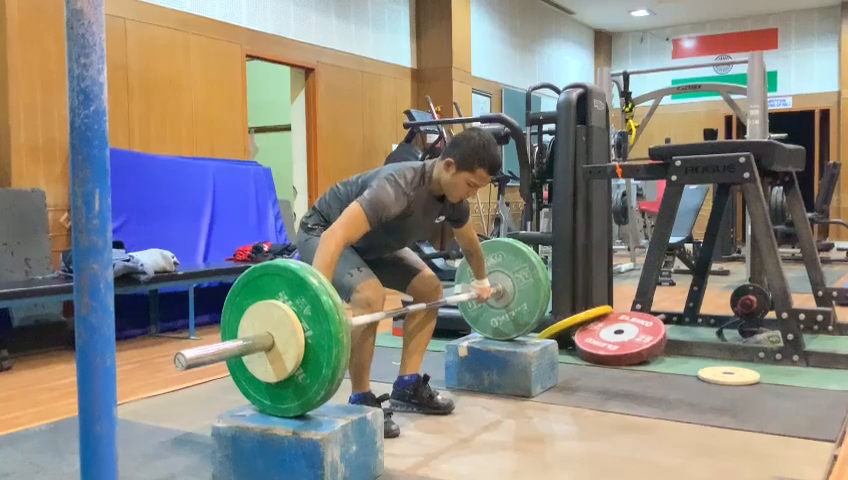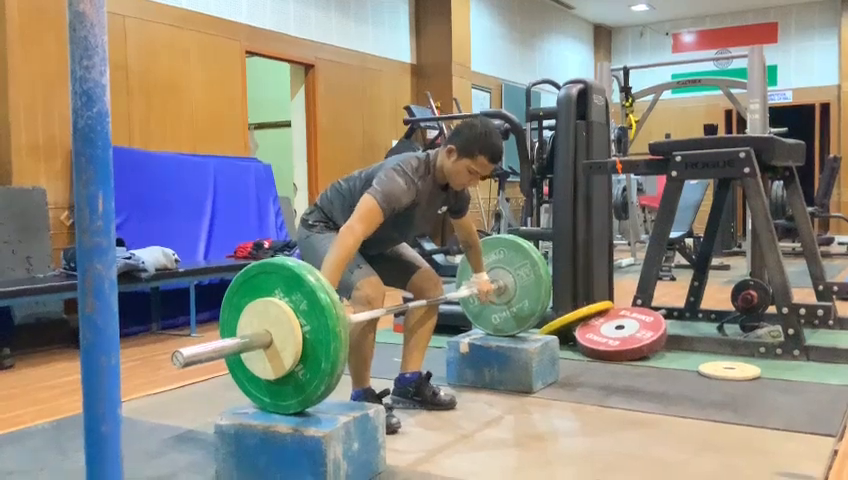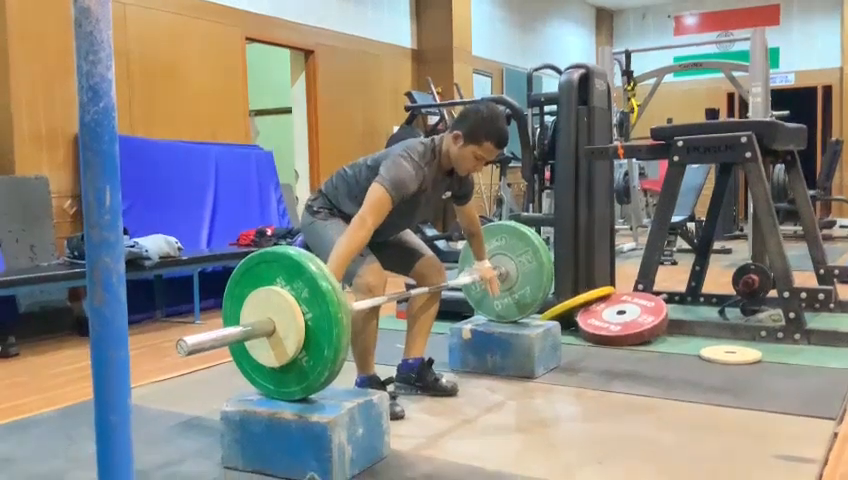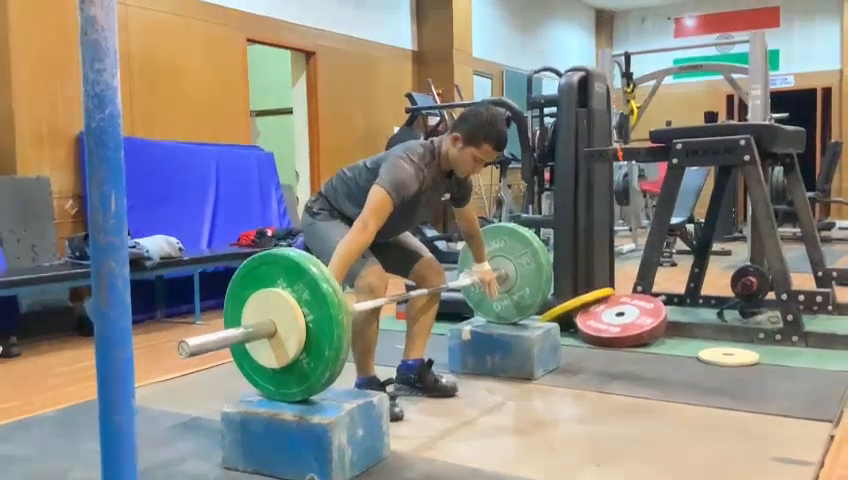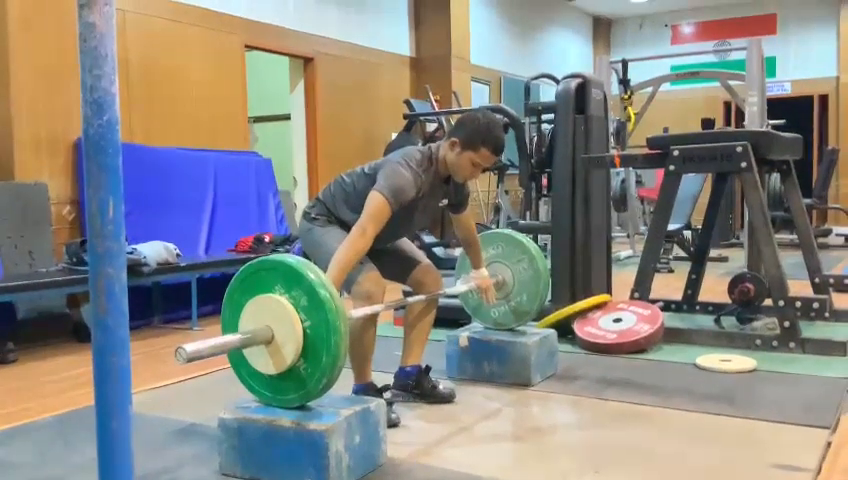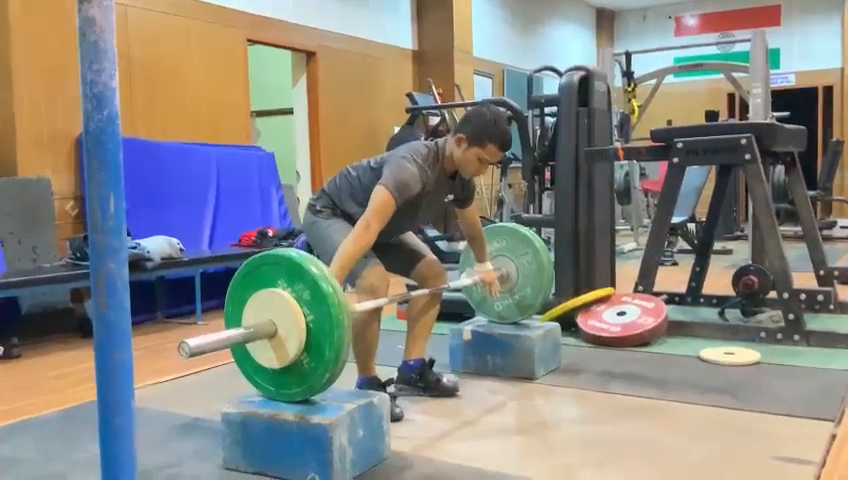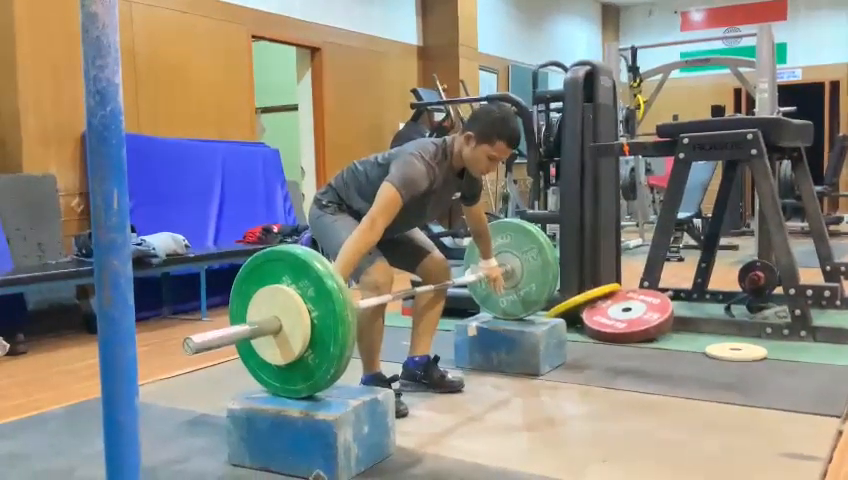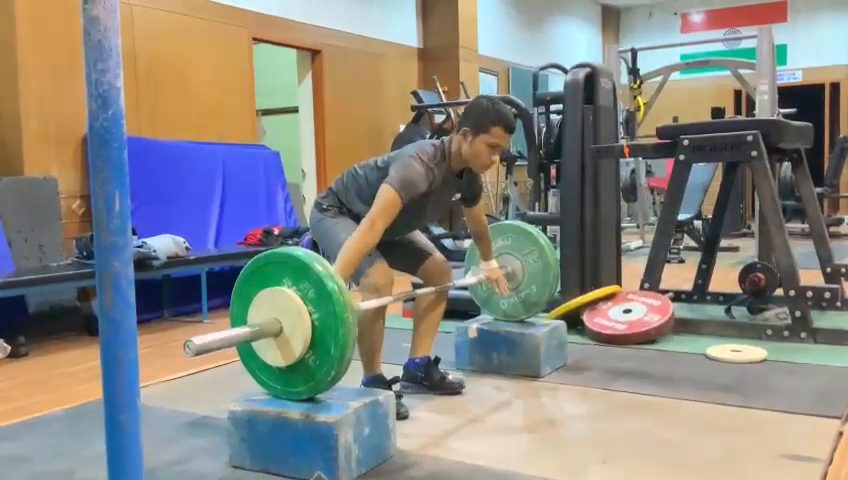
dt=0.4s
person 1, frame 1
left shoulder: (454, 198)
right shoulder: (398, 186)
left elbow: (469, 243)
right elbow: (333, 237)
left wrist: (481, 281)
left hip: (372, 239)
right hip: (321, 232)
left knee: (429, 288)
right knee: (370, 295)
left ankle: (408, 386)
right ankle: (361, 400)
person 1, frame 2
left shoulder: (455, 189)
right shoulder: (403, 177)
left elbow: (468, 235)
right elbow: (351, 233)
left wrist: (480, 277)
left hip: (375, 237)
right hip: (324, 229)
left knee: (430, 286)
right knee: (370, 292)
left ankle: (409, 383)
right ankle: (362, 397)
person 1, frame 3
left shoulder: (459, 175)
right shoulder: (409, 164)
left elbow: (470, 224)
right elbow: (362, 223)
left wrist: (482, 264)
left hip: (380, 222)
right hip: (328, 215)
left knee: (432, 272)
right knee: (371, 280)
left ankle: (412, 369)
right ankle: (367, 384)
person 1, frame 4
left shoulder: (458, 176)
right shoulder: (408, 165)
left elbow: (469, 226)
right elbow: (364, 226)
left wrist: (482, 266)
left hip: (379, 225)
right hip: (328, 216)
left knee: (432, 274)
right knee: (373, 281)
left ankle: (411, 371)
right ankle: (366, 385)
person 1, frame 5
left shoulder: (456, 183)
right shoulder: (406, 171)
left elbow: (467, 232)
right elbow: (362, 232)
left wrist: (479, 272)
left hip: (378, 231)
right hip: (326, 222)
left knee: (429, 280)
right knee: (370, 288)
left ankle: (408, 377)
right ankle: (363, 391)
person 1, frame 6
left shoulder: (461, 178)
right shoulder: (412, 166)
left elbow: (472, 227)
right elbow: (366, 227)
left wrist: (484, 266)
left hip: (381, 224)
right hip: (330, 215)
left knee: (433, 274)
right knee: (374, 281)
left ankle: (413, 370)
right ankle: (368, 385)
person 1, frame 7
left shoulder: (469, 175)
right shoulder: (419, 163)
left elbow: (478, 224)
right elbow: (372, 224)
left wrist: (489, 262)
left hip: (386, 217)
right hip: (336, 210)
left knee: (438, 270)
right knee: (378, 278)
left ankle: (417, 367)
right ankle: (372, 381)
person 1, frame 8
left shoulder: (469, 176)
right shoulder: (419, 165)
left elbow: (478, 226)
right elbow: (371, 226)
left wrist: (490, 265)
left hip: (388, 222)
right hip: (337, 213)
left knee: (439, 272)
right knee: (378, 280)
left ankle: (418, 368)
right ankle: (373, 383)
